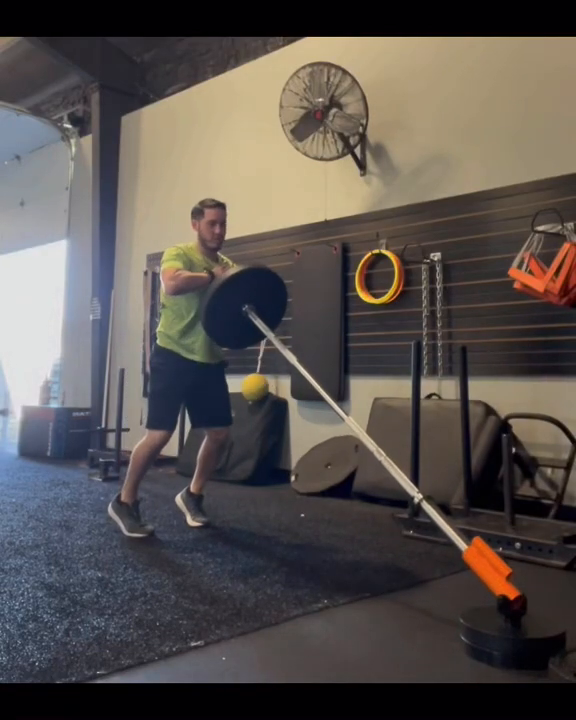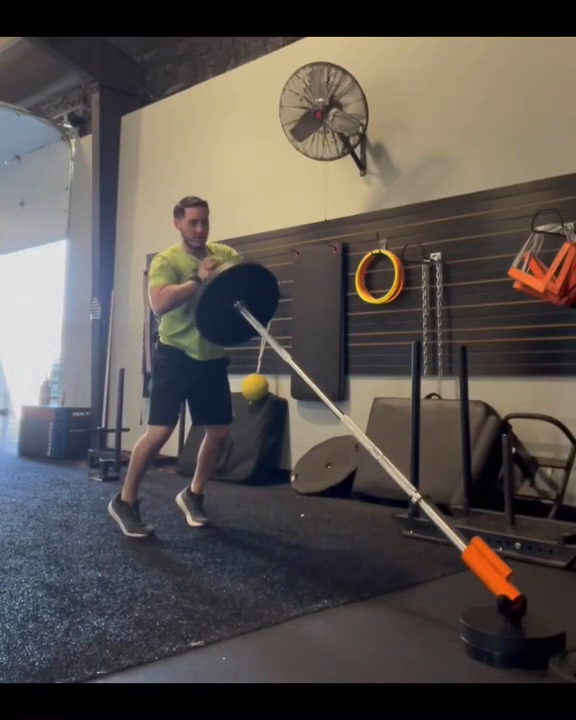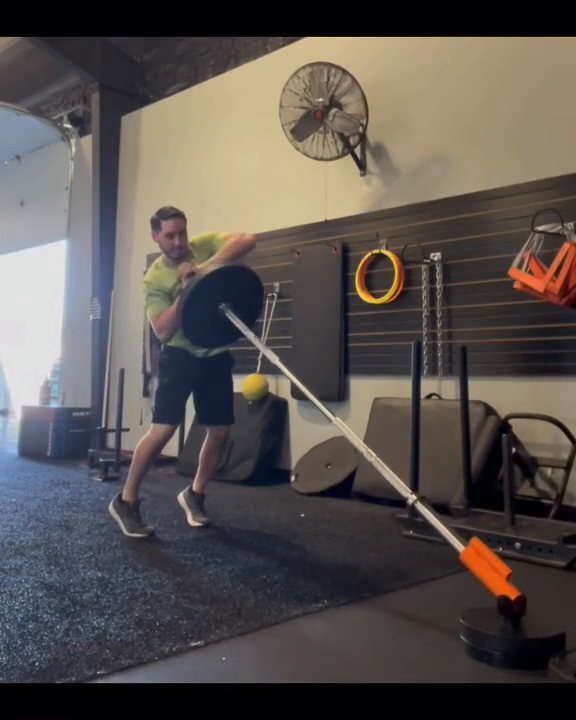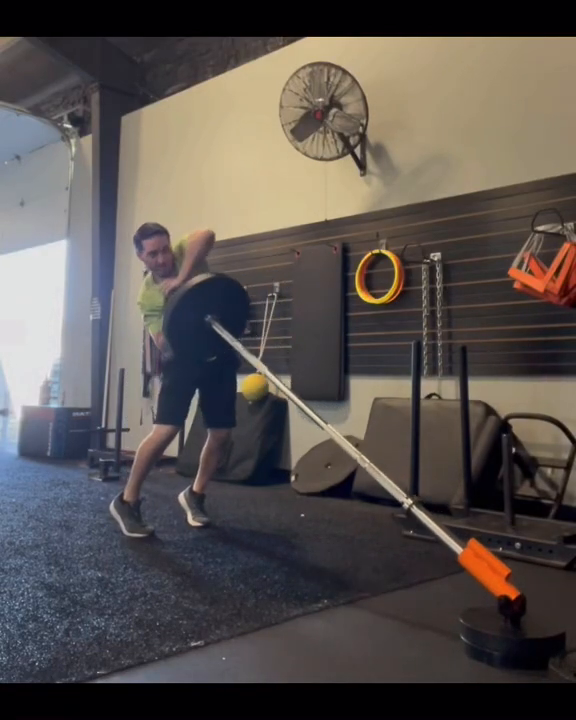
dt=0.2s
person 1, frame 1
left shoulder: (229, 266)
right shoulder: (178, 254)
right elbow: (172, 284)
right wrist: (212, 276)
left hip: (209, 360)
right hip: (174, 357)
left knee: (219, 434)
right knee: (159, 435)
left ankle: (192, 496)
right ankle: (124, 502)
person 1, frame 2
left shoulder: (226, 255)
right shoulder: (166, 260)
right elbow: (159, 305)
right wrist: (199, 279)
left hip: (212, 357)
right hip: (176, 354)
left knee: (219, 432)
right knee: (160, 431)
left ankle: (193, 495)
right ankle: (124, 502)
person 1, frame 3
left shoulder: (204, 245)
right shoulder: (154, 278)
left elbow: (247, 240)
right elbow: (163, 332)
left wrist: (206, 266)
right wrist: (183, 292)
left hip: (217, 355)
right hip: (181, 355)
left knee: (220, 431)
right knee: (162, 430)
left ankle: (194, 495)
right ankle: (125, 501)
person 1, frame 4
left shoulder: (186, 252)
right shoulder: (147, 297)
left elbow: (207, 235)
right elbow: (166, 346)
left wrist: (181, 281)
left hip: (221, 356)
left knee: (221, 434)
right knee: (165, 431)
left ankle: (194, 495)
right ankle: (126, 502)
